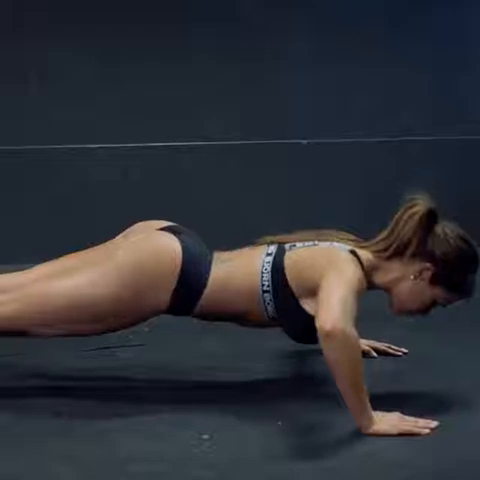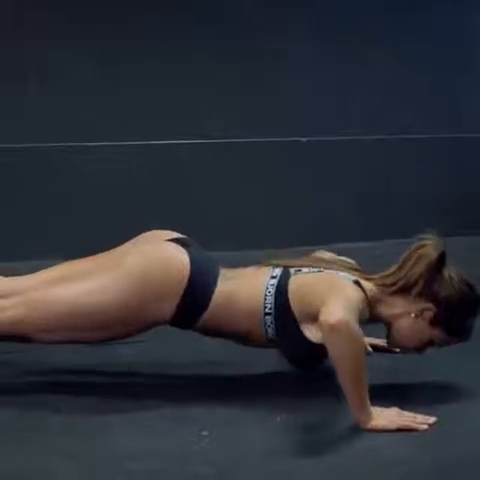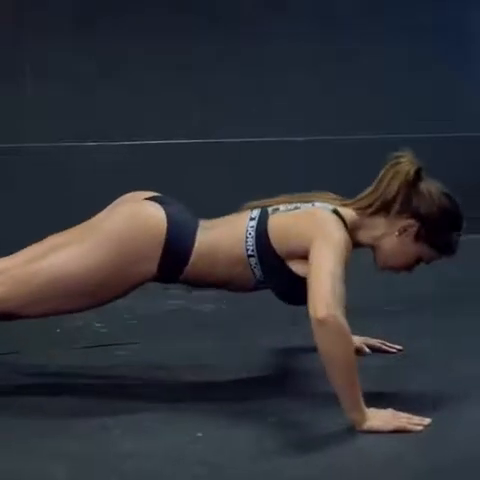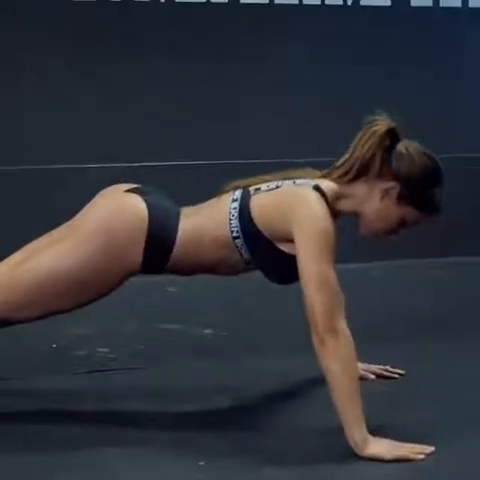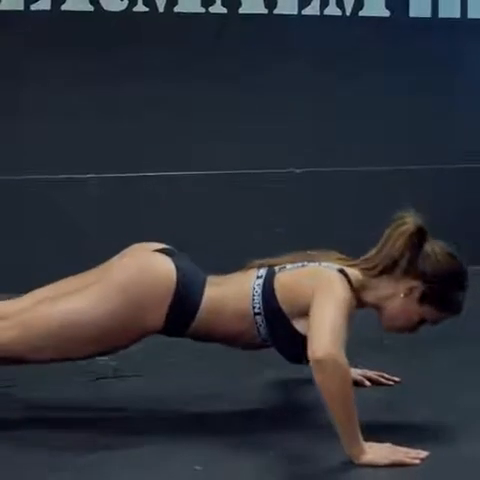
dt=1s
person 1, frame 1
left shoulder: (352, 251)
right shoulder: (350, 269)
right elbow: (332, 327)
left wrist: (347, 338)
right wrist: (367, 419)
left hip: (162, 243)
right hip: (160, 272)
person 1, frame 2
left shoulder: (352, 276)
right shoulder: (352, 296)
right elbow: (335, 322)
left wrist: (349, 340)
right wrist: (366, 415)
left hip: (170, 256)
right hip: (165, 283)
person 1, frame 3
left shoulder: (334, 214)
right shoulder: (333, 232)
right elbow: (324, 317)
left wrist: (338, 339)
right wrist: (361, 416)
left hip: (152, 220)
right hip: (146, 240)
person 1, frame 4
left shoulder: (319, 194)
right shoulder: (313, 212)
left elbow: (323, 306)
right elbow: (327, 328)
left wrist: (343, 362)
right wrist: (362, 441)
left hip: (134, 214)
right hip: (127, 232)
person 1, frame 5
left shoulder: (341, 273)
right shoulder: (339, 289)
right elbow: (323, 356)
left wrist: (339, 370)
right wrist: (358, 450)
left hip: (157, 269)
right hip: (152, 292)
